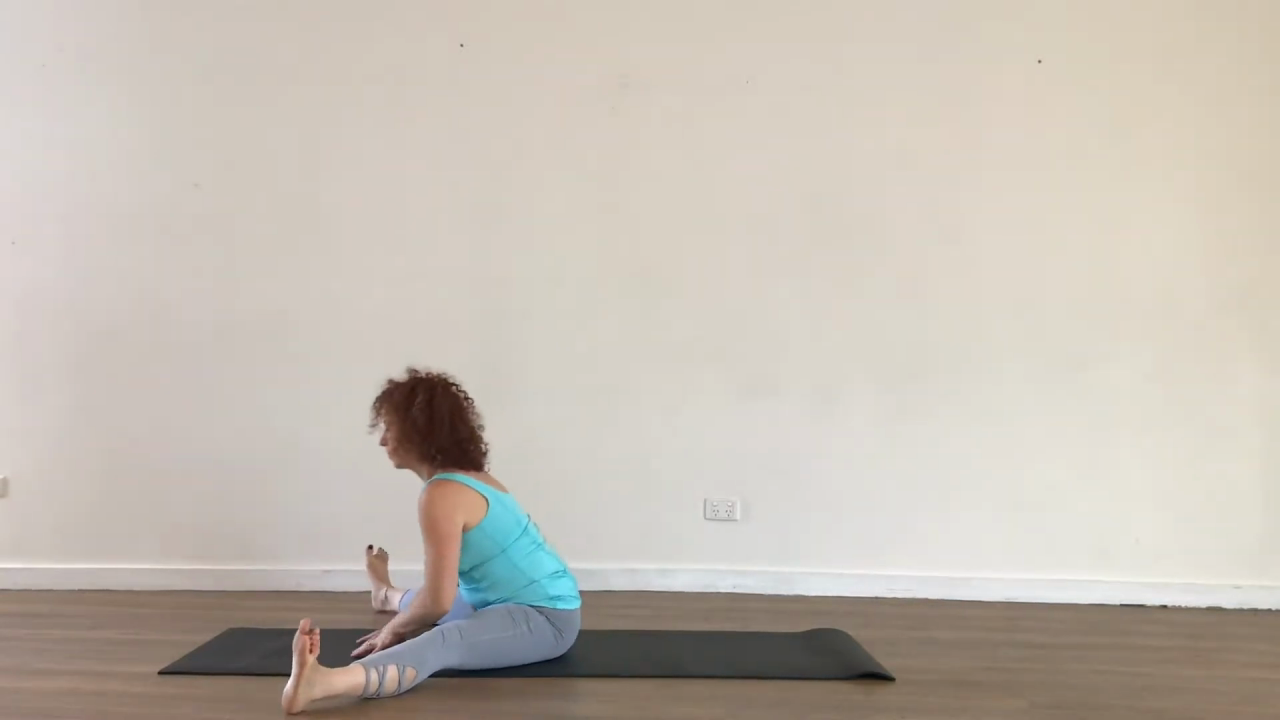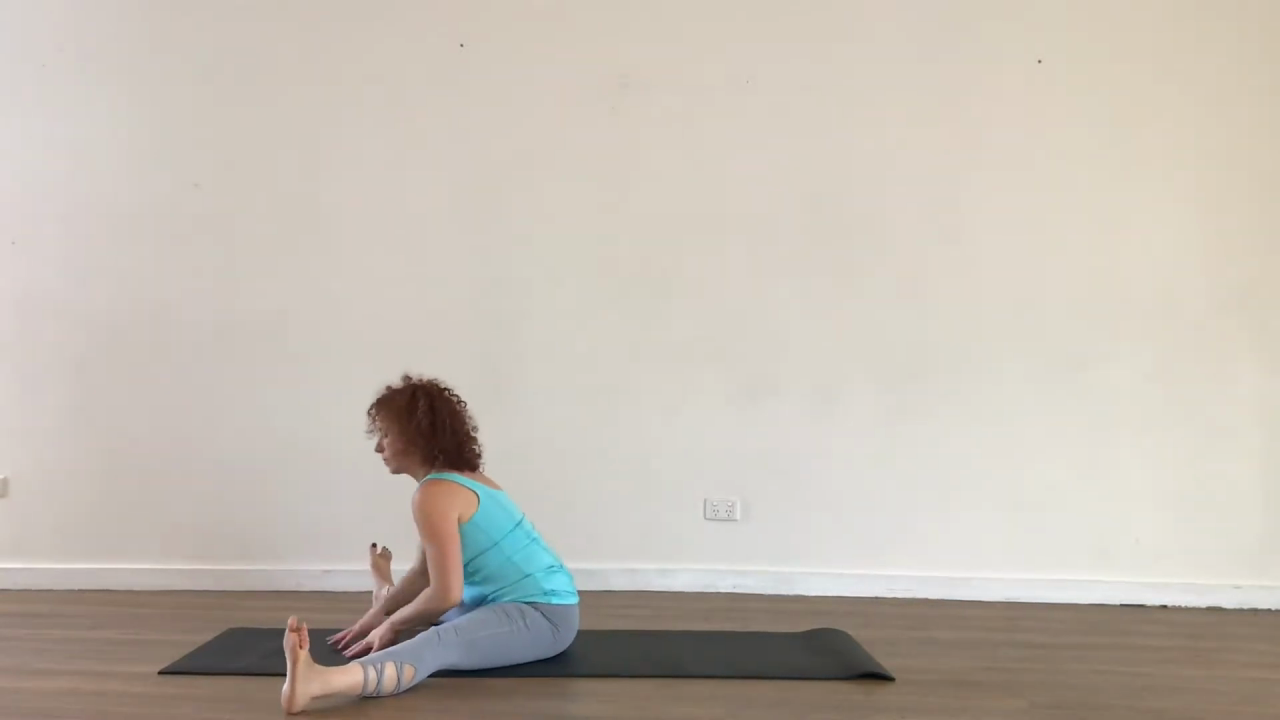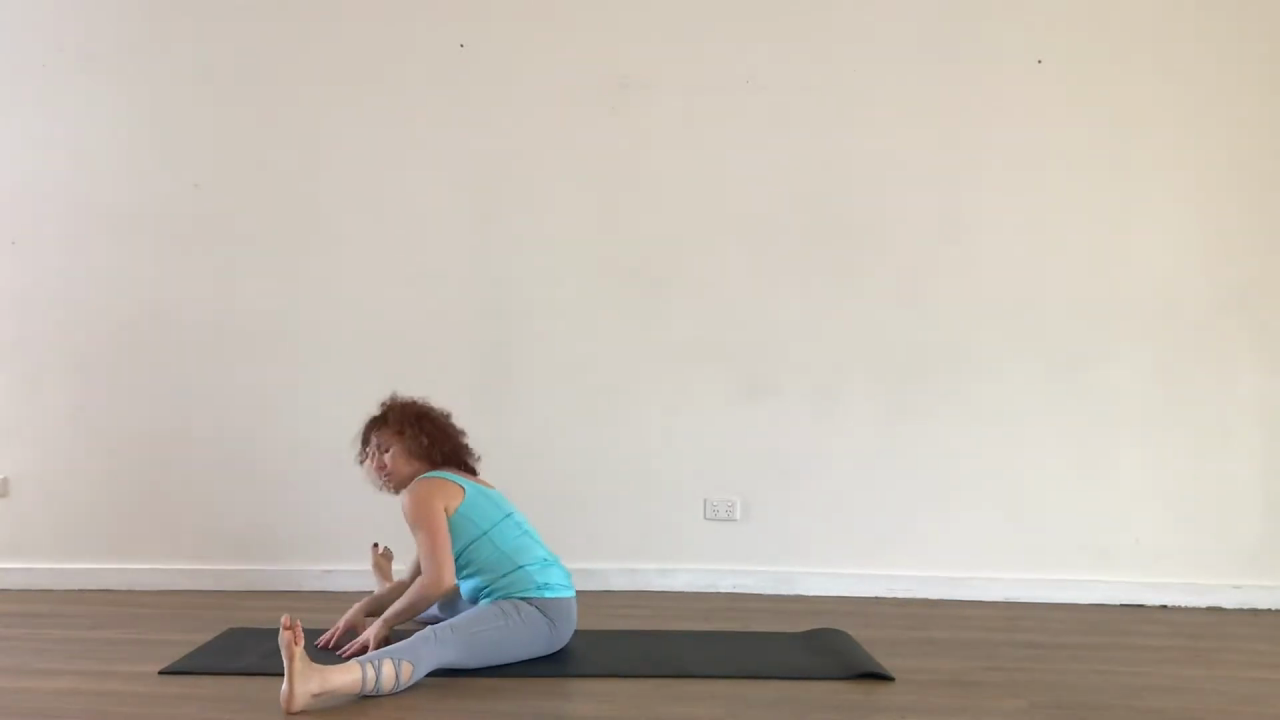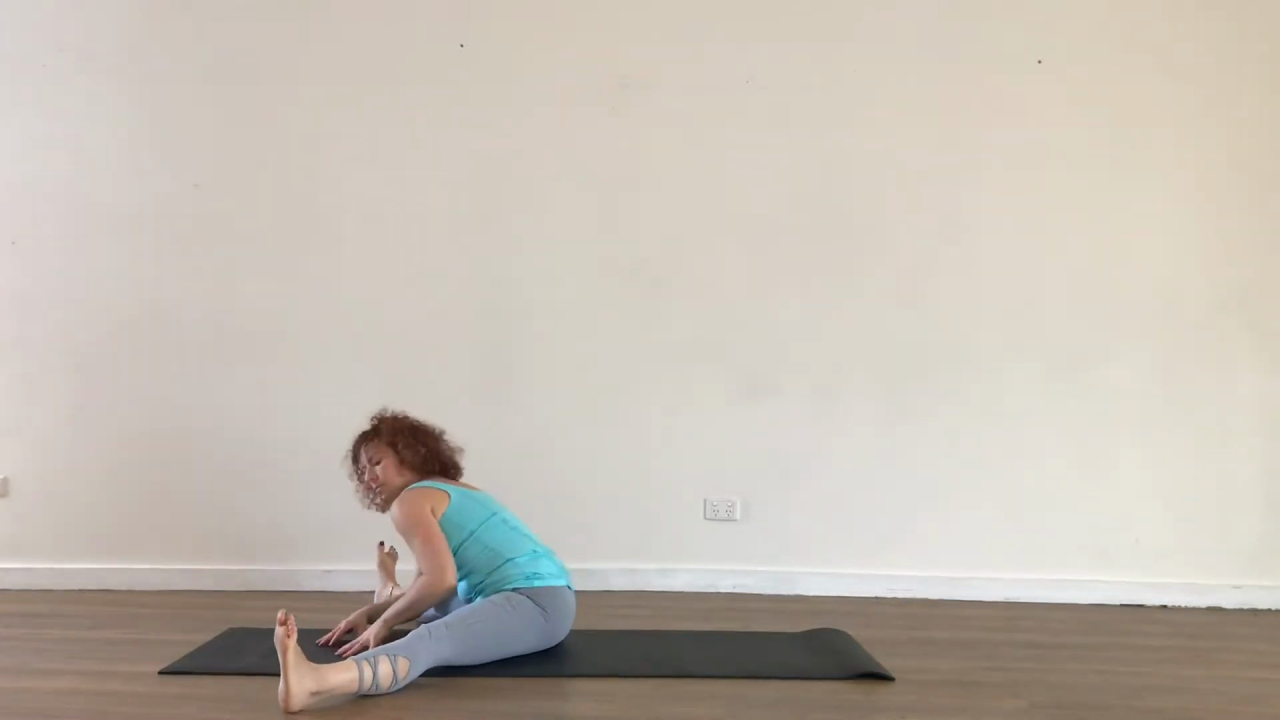
dt=0.2s
person 1, frame 1
left shoulder: (440, 495)
right shoulder: (468, 478)
left elbow: (439, 601)
right elbow: (446, 584)
left wrist: (395, 629)
right wrist: (401, 616)
left hip: (545, 619)
right hip: (529, 604)
left knee: (439, 645)
left ankle: (320, 684)
right ankle: (389, 594)
person 1, frame 2
left shoulder: (433, 494)
right shoulder: (462, 479)
left elbow: (447, 593)
right elbow: (423, 575)
left wrist: (390, 626)
right wrist: (377, 613)
left hip: (542, 616)
right hip: (537, 603)
left knee: (436, 645)
right knee: (421, 595)
left ankle: (318, 684)
right ankle: (389, 591)
person 1, frame 3
left shoulder: (420, 493)
right shoulder: (460, 484)
left elbow: (438, 580)
right elbow: (418, 580)
left wrist: (383, 622)
right wrist: (364, 609)
left hip: (540, 612)
right hip: (545, 603)
left knee: (434, 644)
left ankle: (316, 683)
right ankle: (389, 590)
person 1, frame 4
left shoulder: (408, 502)
right shoulder: (449, 492)
left elbow: (441, 579)
right elbow: (428, 584)
left wrist: (383, 622)
right wrist: (369, 613)
left hip: (536, 605)
right hip: (545, 598)
left knee: (429, 642)
left ankle: (313, 683)
right ankle: (392, 593)
